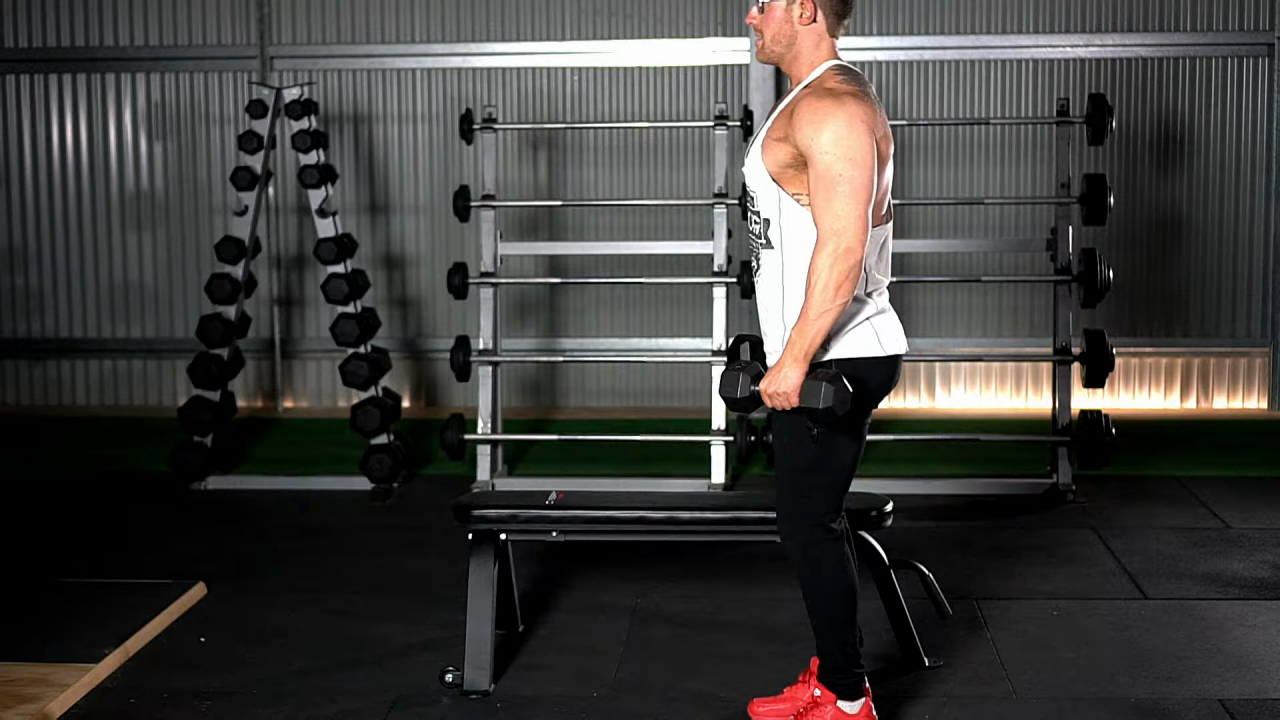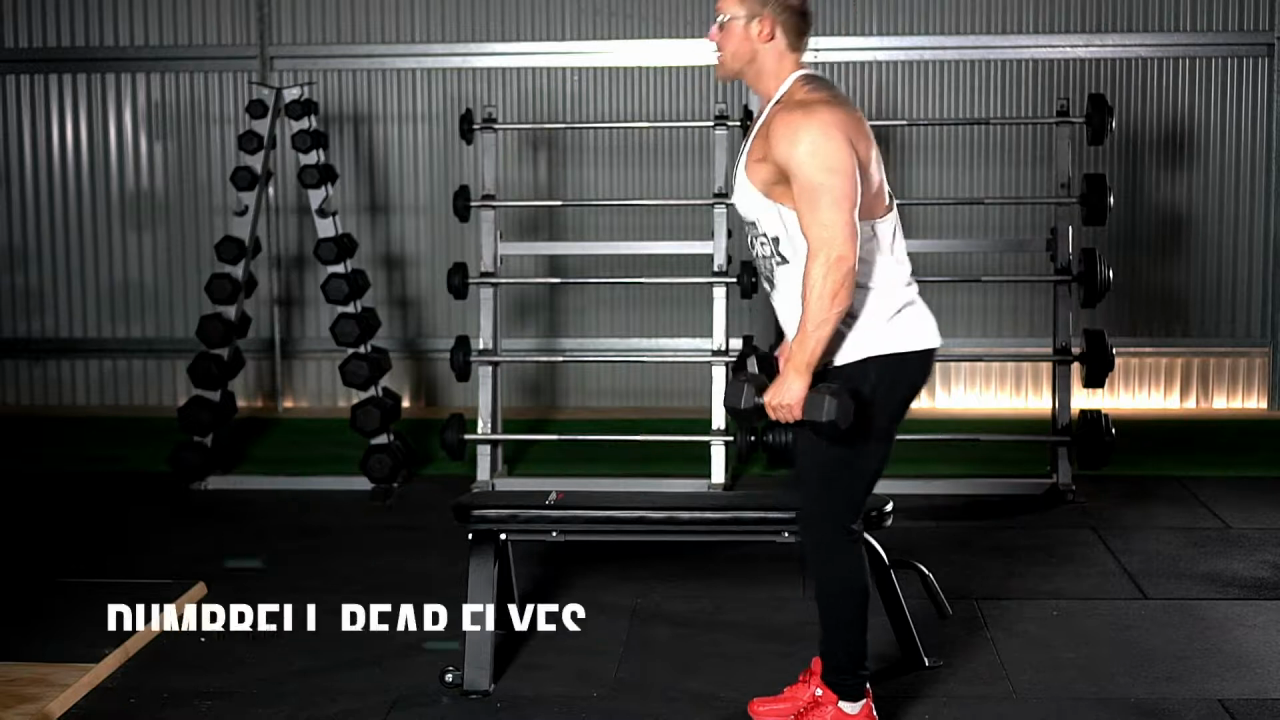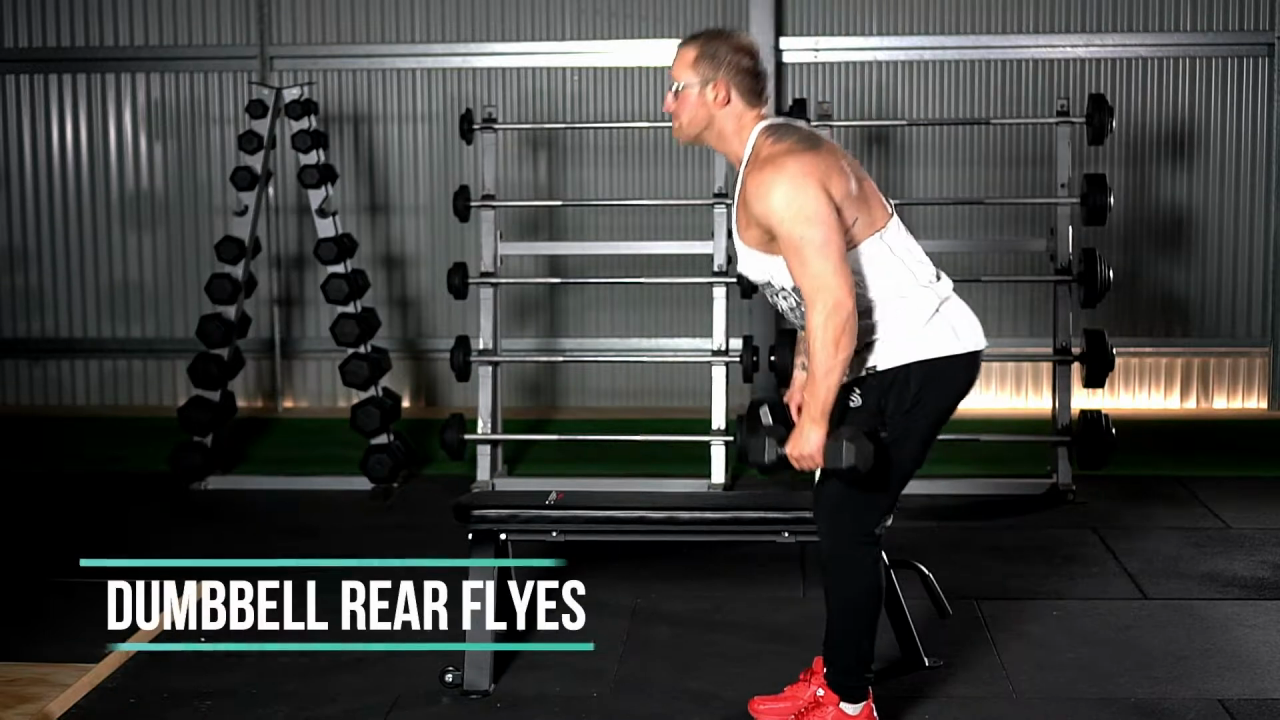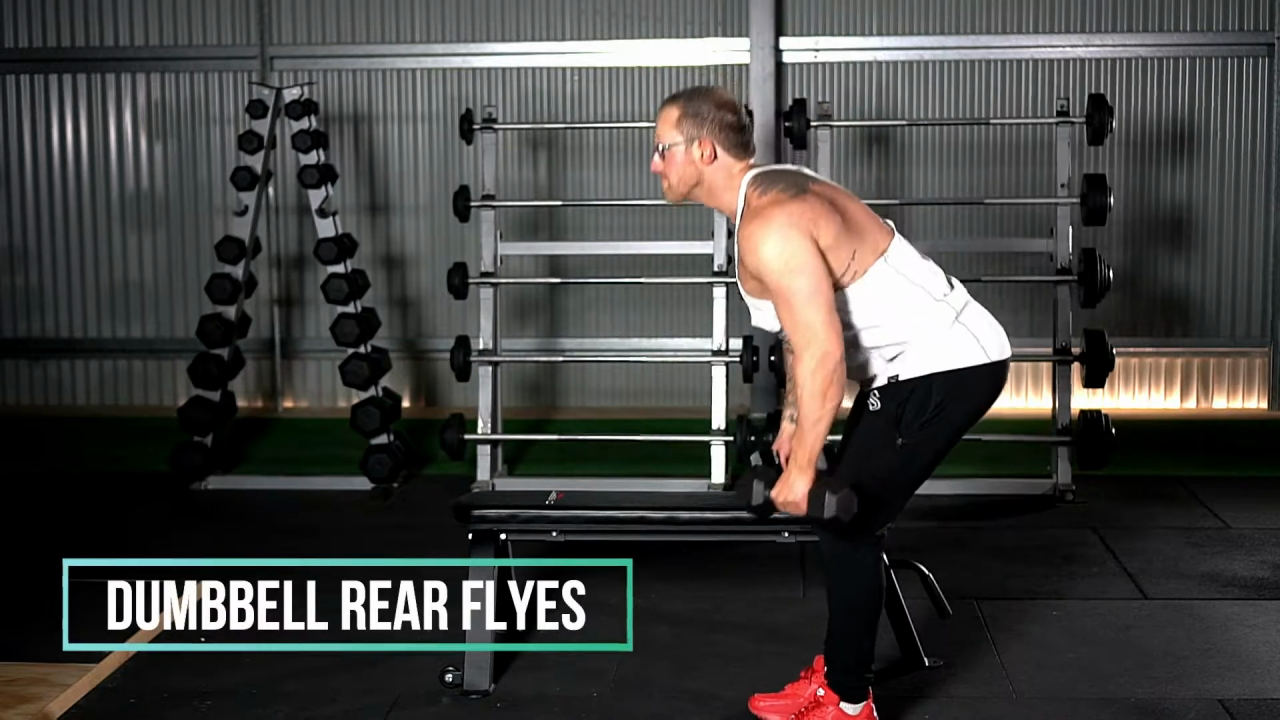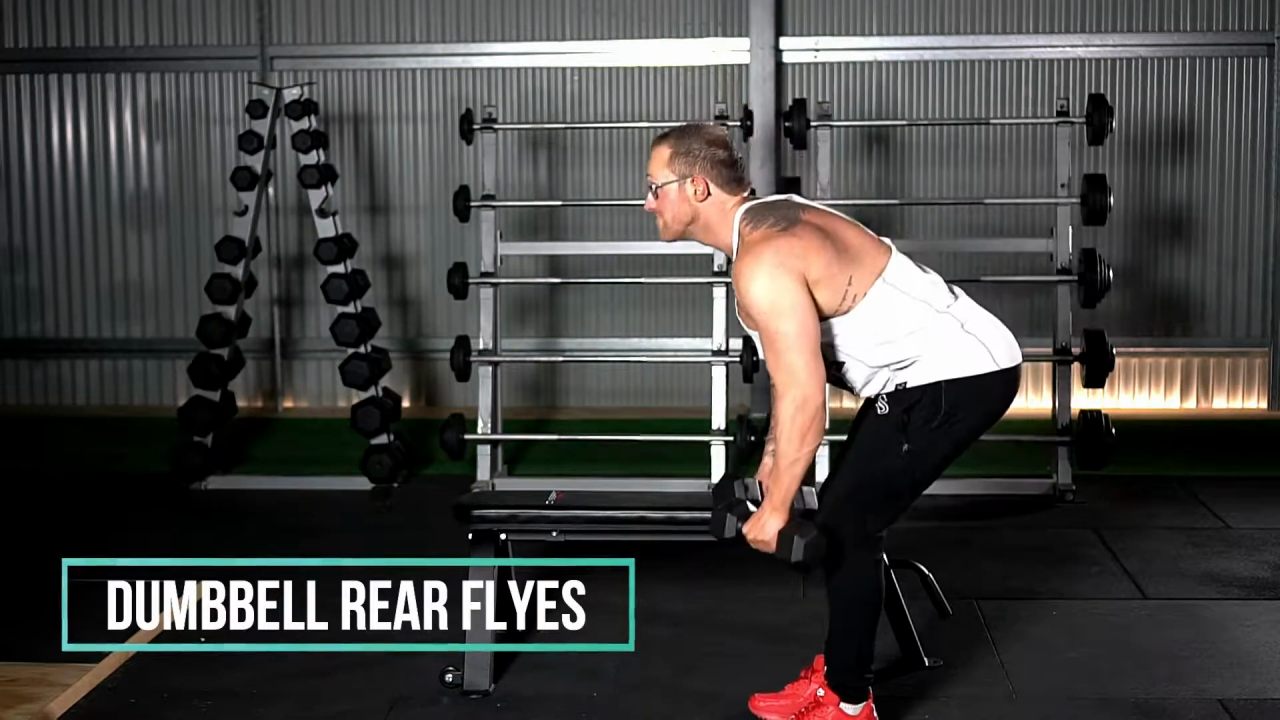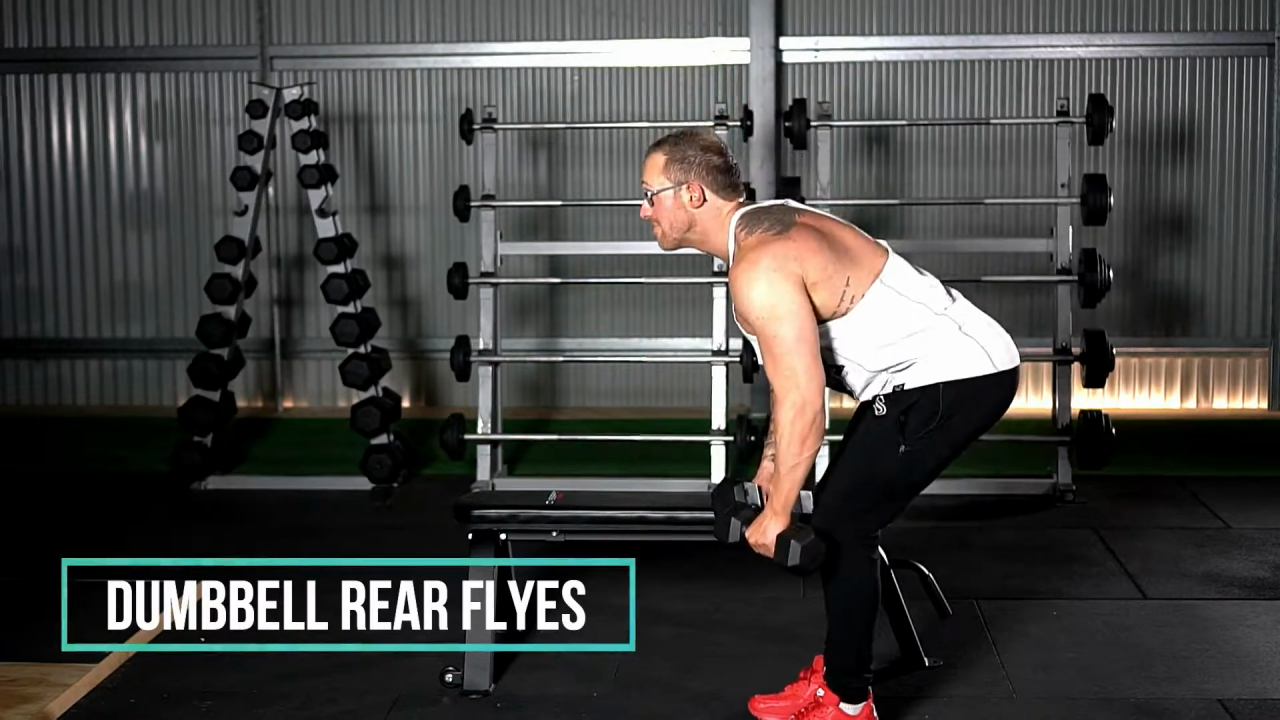
dt=0.4s
person 1, frame 1
left shoulder: (831, 108)
right shoulder: (818, 101)
left elbow: (843, 249)
left wrist: (794, 360)
left hip: (833, 359)
right hip: (824, 355)
left knee: (808, 525)
right knee: (811, 521)
person 1, frame 2
left shoulder: (803, 119)
right shoulder: (792, 112)
left elbow: (836, 256)
left wrist: (797, 372)
right wrist: (797, 344)
left hip: (873, 354)
right hip: (864, 349)
left knee: (826, 523)
right knee: (825, 518)
person 1, frame 3
left shoulder: (777, 174)
right shoulder: (776, 153)
left elbow: (835, 304)
left wrist: (814, 421)
right wrist: (803, 375)
left hip: (921, 356)
right hip: (911, 348)
left knee: (847, 521)
right knee: (841, 514)
person 1, frame 4
left shoulder: (769, 225)
right shoulder: (772, 197)
left elbow: (822, 355)
right elbow: (809, 334)
left wrist: (802, 468)
right wrist: (792, 422)
left hip: (947, 367)
right hip: (937, 356)
left knee: (848, 520)
right knee: (847, 513)
person 1, frame 5
left shoulder: (762, 261)
right shoulder: (770, 223)
left elbow: (803, 396)
right elbow: (800, 369)
left wrist: (775, 507)
right wrist: (772, 461)
left hip: (958, 375)
right hip: (948, 362)
left knee: (846, 523)
right knee: (844, 511)
right ankle: (839, 672)
person 1, frame 6
left shoulder: (759, 266)
right shoulder: (763, 231)
left elbow: (803, 398)
right elbow: (797, 374)
left wrist: (777, 513)
right wrist: (771, 463)
left hip: (957, 377)
right hip: (942, 366)
left knee: (840, 523)
right knee: (838, 511)
